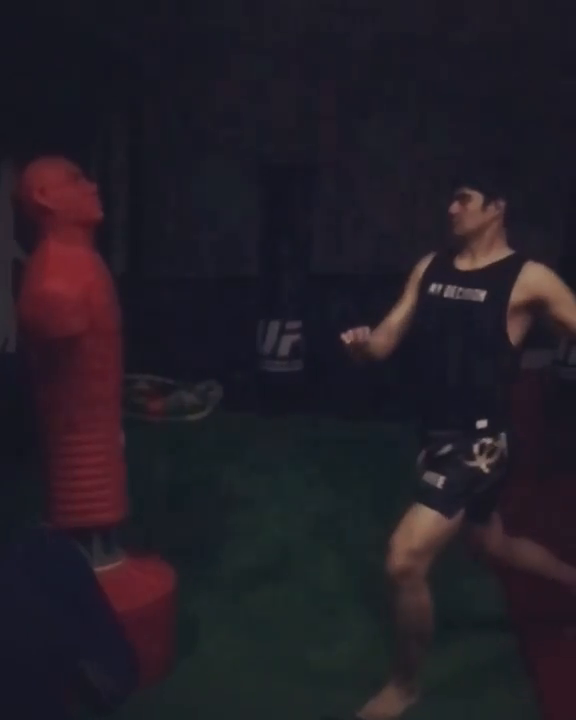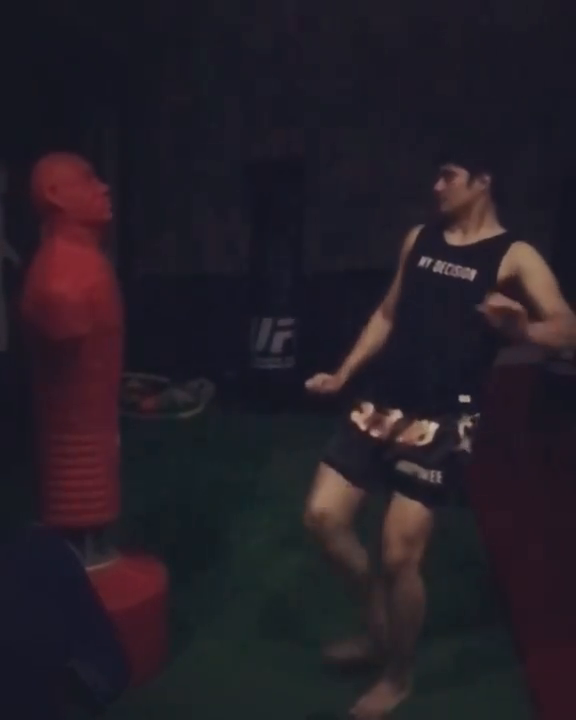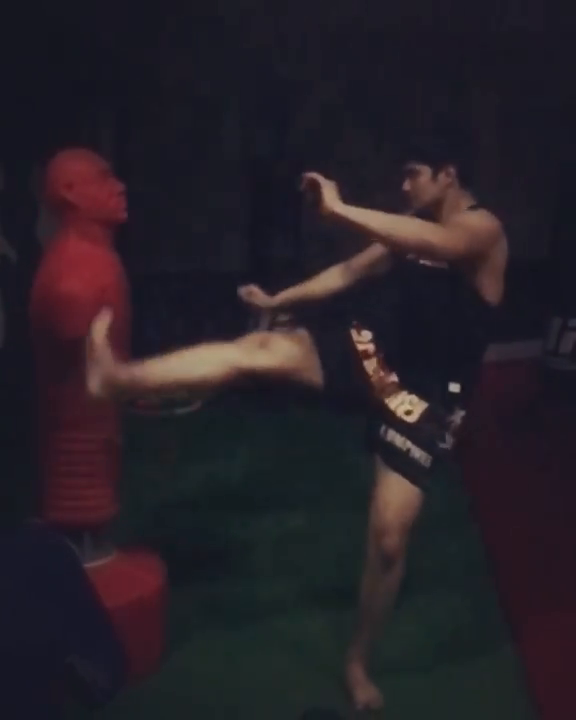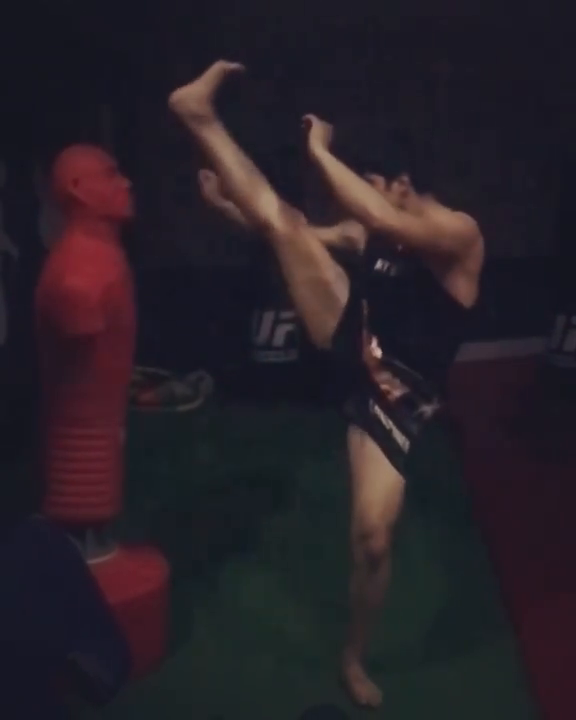
dt=1s
person 1, frame 1
left shoulder: (527, 278)
right shoulder: (430, 266)
right elbow: (389, 337)
right wrist: (364, 342)
left hip: (478, 443)
right hip: (438, 438)
left knee: (404, 562)
right knee: (496, 544)
person 1, frame 2
left shoulder: (514, 256)
right shoulder: (419, 238)
left wrist: (523, 323)
right wrist: (343, 373)
left hip: (442, 420)
right hip: (380, 405)
left knee: (398, 556)
right knee: (323, 515)
right ankle: (379, 625)
person 1, frame 3
left shoulder: (483, 230)
right shoulder: (411, 229)
left elbow: (441, 246)
right elbow: (349, 272)
left wrist: (339, 209)
right wrist: (277, 300)
left hip: (427, 398)
right hip: (370, 355)
left knee: (388, 539)
right knee: (260, 348)
left ankle: (358, 663)
right ankle: (120, 375)
person 1, frame 4
left shoulder: (458, 231)
right shoulder: (371, 234)
left elbow: (382, 218)
right elbow: (303, 235)
left wrist: (319, 151)
right wrist: (225, 202)
left hip: (395, 393)
right hip: (354, 345)
left knee: (374, 537)
right knee: (284, 224)
left ankle: (353, 658)
person 2, frame 1
left shoulder: (80, 258)
right shoulder: (55, 276)
right elbow: (62, 364)
left hip: (97, 421)
right hip: (80, 428)
left knee: (96, 526)
right knee: (86, 532)
person 2, frame 2
left shoulder: (85, 260)
right shoulder: (60, 276)
right elbow: (65, 344)
left hip: (93, 417)
right hip: (77, 427)
left knee: (94, 527)
right knee: (84, 536)
person 2, frame 3
left shoulder: (95, 254)
right shoulder: (72, 272)
right elbow: (77, 361)
left hip: (94, 420)
right hip: (79, 427)
left knee: (89, 526)
right knee: (80, 531)
person 2, frame 4
left shoulder: (101, 251)
right shoulder: (78, 270)
right elbow: (80, 360)
left wrist: (130, 387)
left hip: (99, 418)
right hip: (83, 424)
left knee: (91, 520)
right knee: (81, 525)
